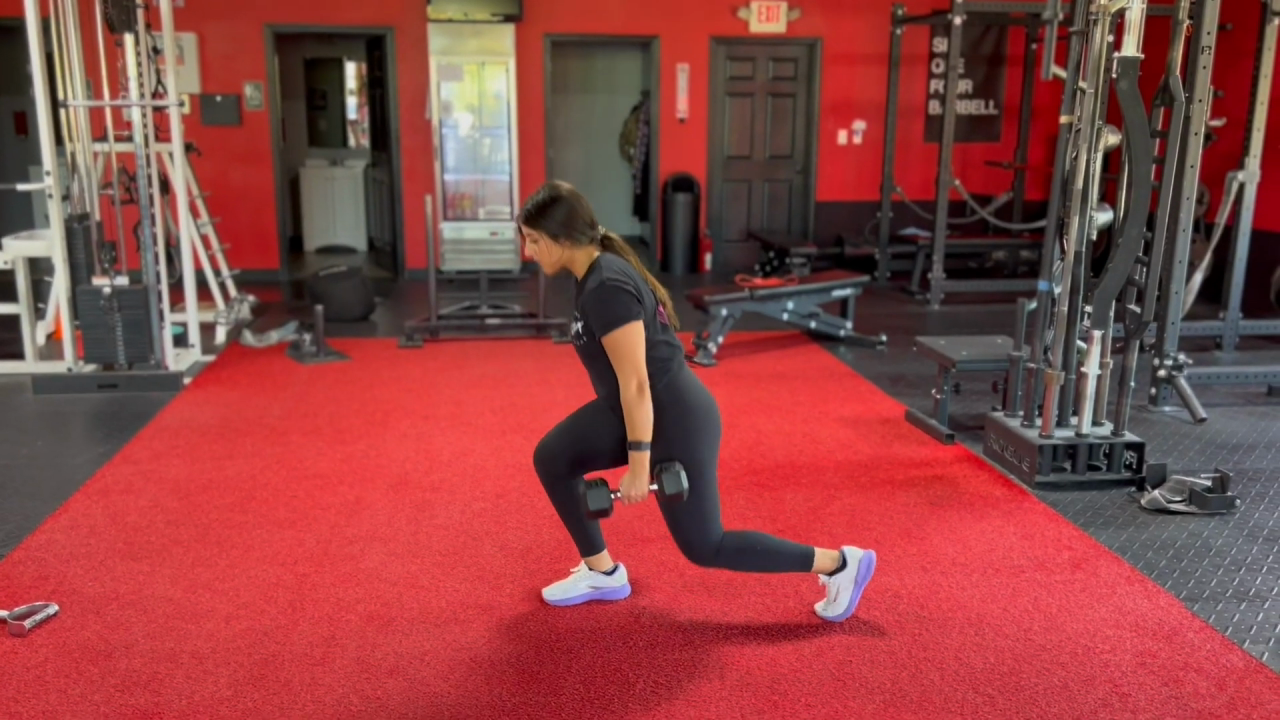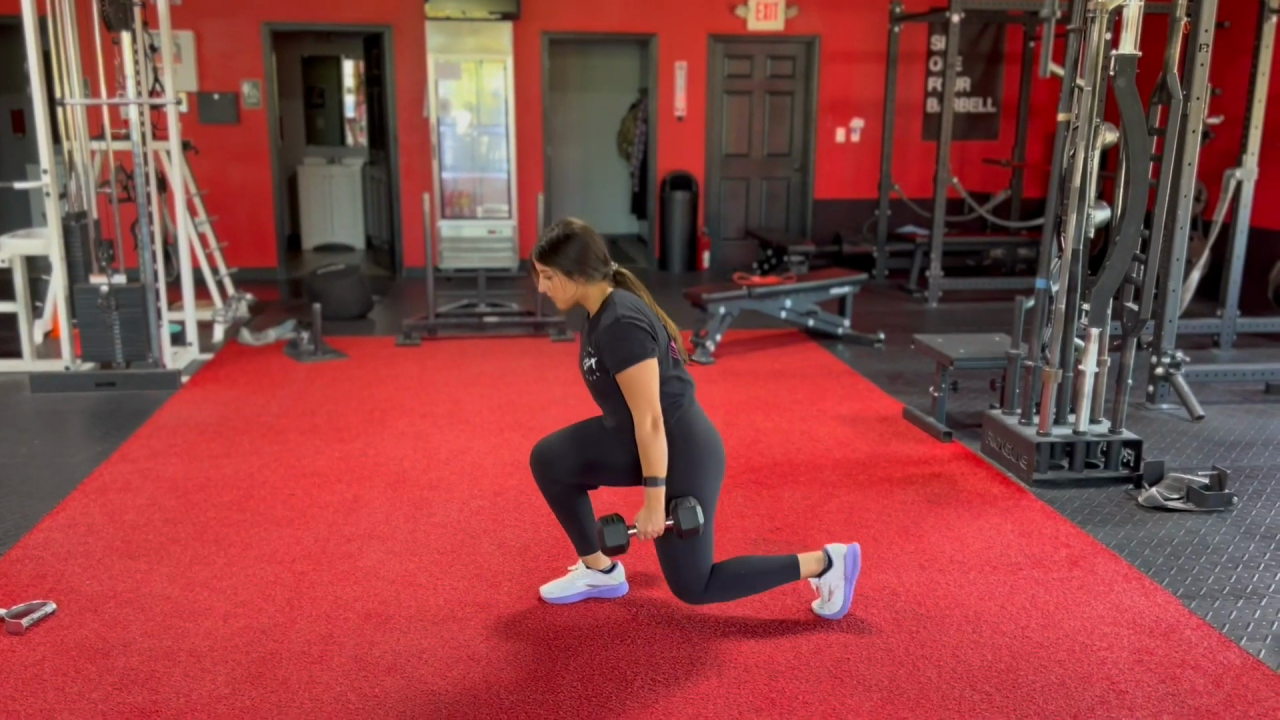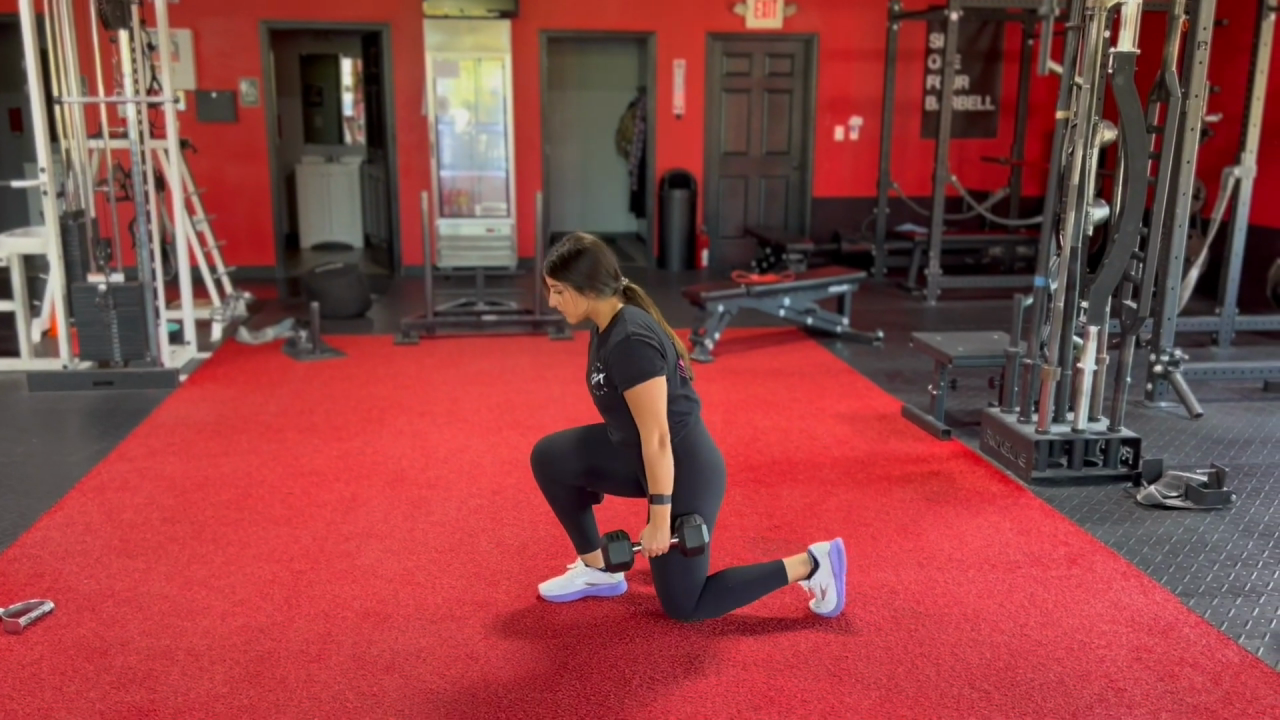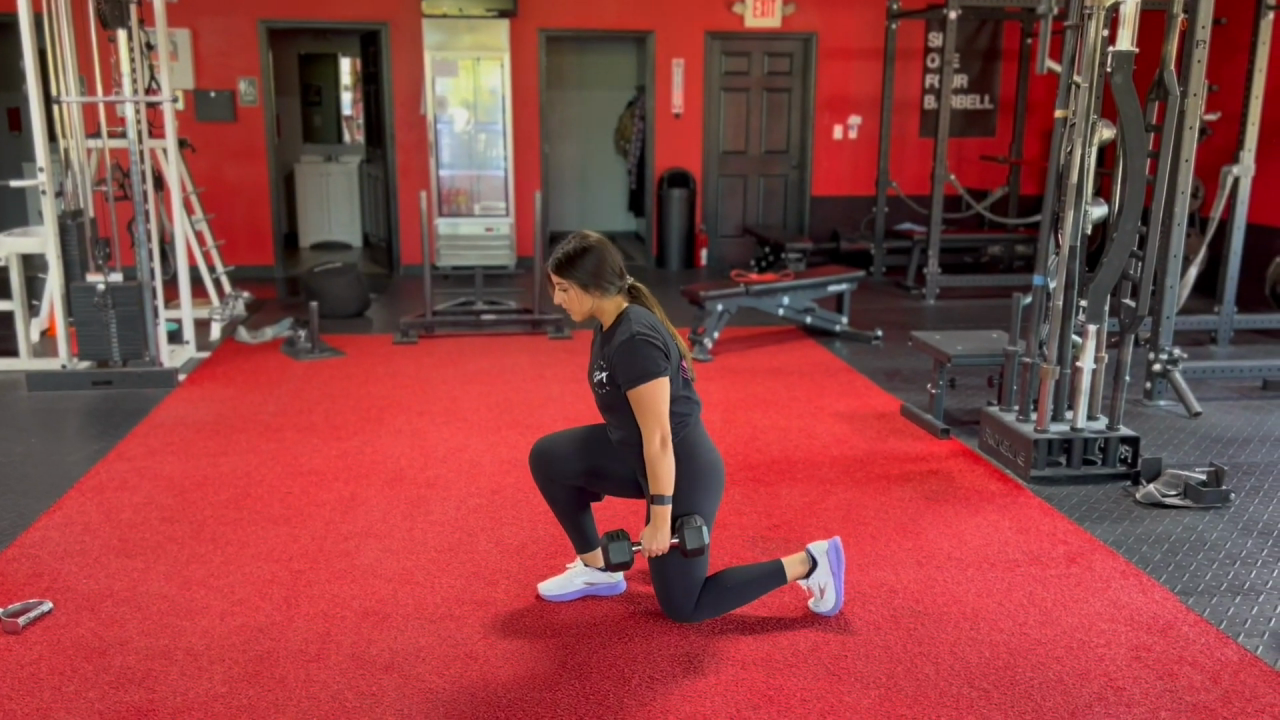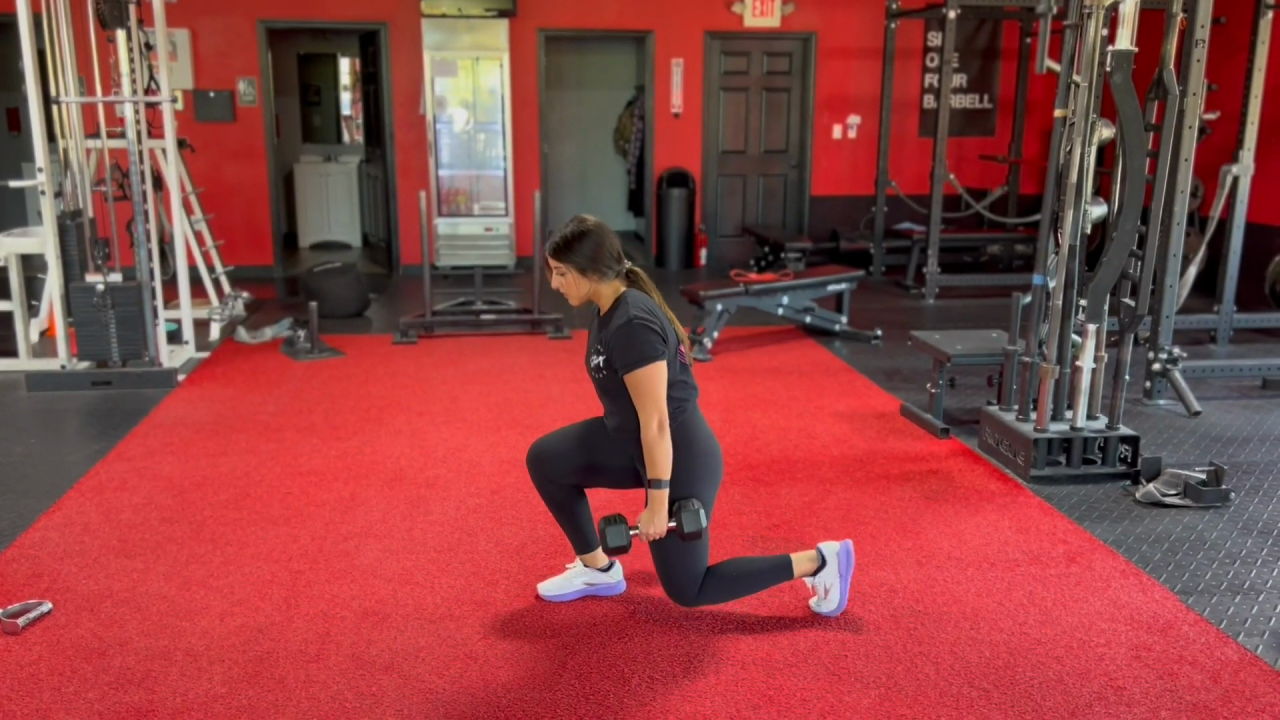
dt=0.2s
person 1, frame 1
left shoulder: (607, 289)
right shoulder: (595, 276)
left elbow: (635, 382)
left wrist: (638, 462)
right wrist: (621, 438)
left hip: (676, 419)
right hip: (647, 411)
left knee: (702, 545)
right knee: (552, 458)
left ankle: (840, 563)
right ankle: (602, 572)
person 1, frame 2
left shoulder: (620, 325)
right shoulder: (604, 311)
left elbow: (650, 420)
left wrist: (654, 499)
right wrist: (607, 463)
left hip: (682, 453)
right hip: (648, 442)
left knee: (691, 586)
right knee: (548, 460)
left ankle: (826, 563)
right ankle: (599, 570)
person 1, frame 3
left shoulder: (630, 342)
right shoulder: (611, 326)
left elbow: (657, 437)
left wrist: (659, 517)
right wrist: (599, 471)
left hip: (684, 470)
right hip: (647, 456)
left knee: (683, 605)
right knee: (550, 458)
left ankle: (811, 564)
right ankle: (597, 569)
person 1, frame 4
left shoulder: (634, 341)
right shoulder: (614, 324)
left elbow: (659, 438)
left wrist: (660, 519)
right wrist: (599, 469)
left hip: (684, 471)
left knee: (683, 607)
right knee: (547, 458)
left ankle: (810, 562)
right ankle: (596, 568)
person 1, frame 5
left shoulder: (632, 325)
right shoulder: (612, 310)
left elbow: (657, 422)
left wrist: (657, 503)
right wrist: (610, 457)
left hip: (680, 456)
left knee: (686, 588)
right knee: (545, 460)
left ankle: (823, 562)
right ankle: (598, 569)
